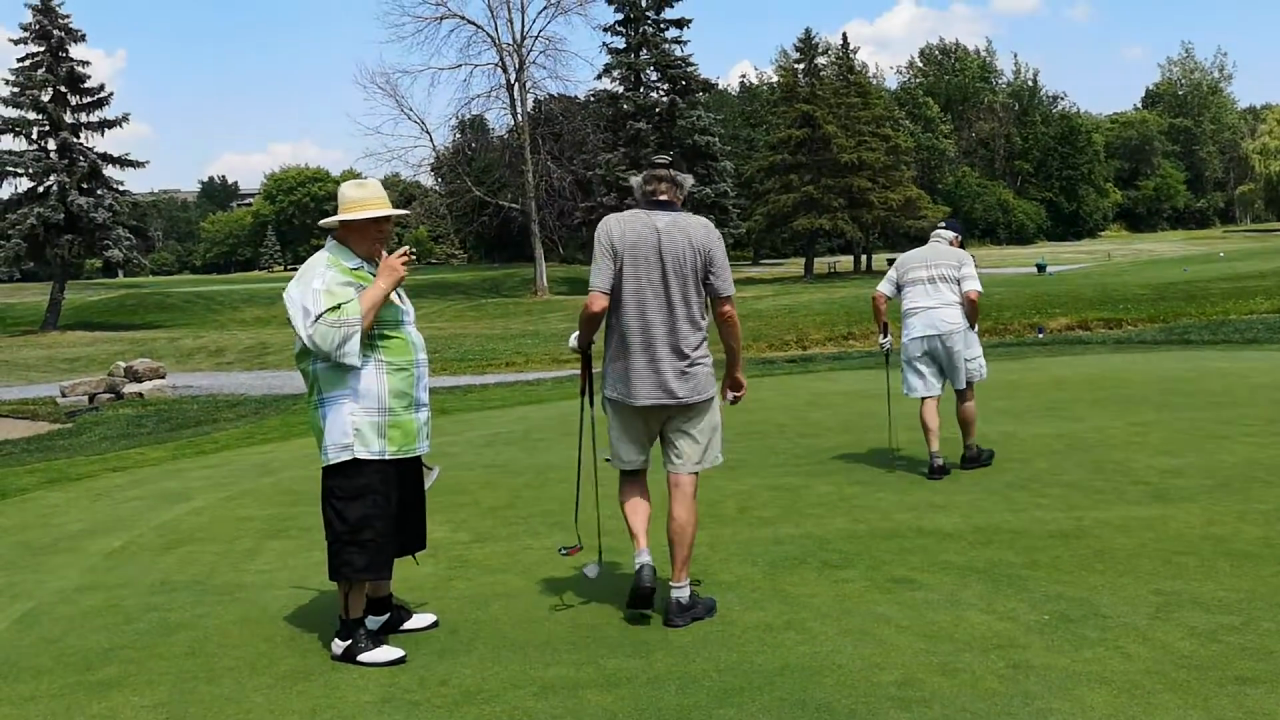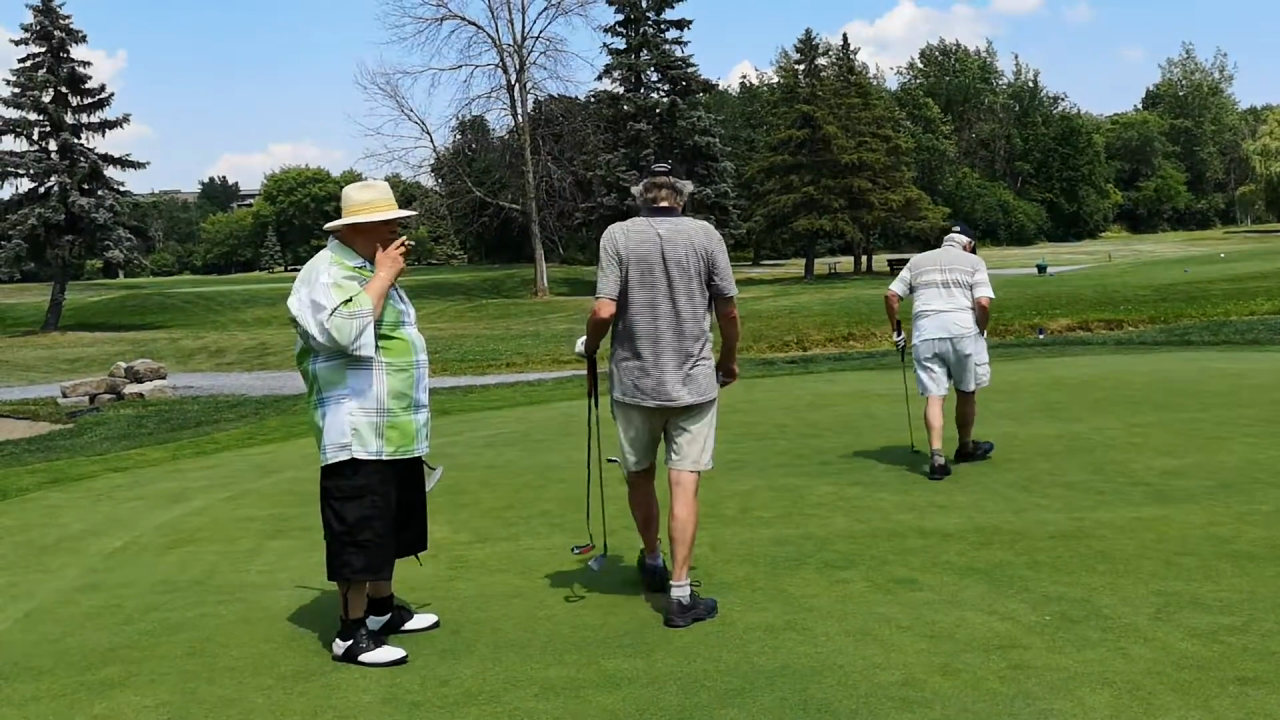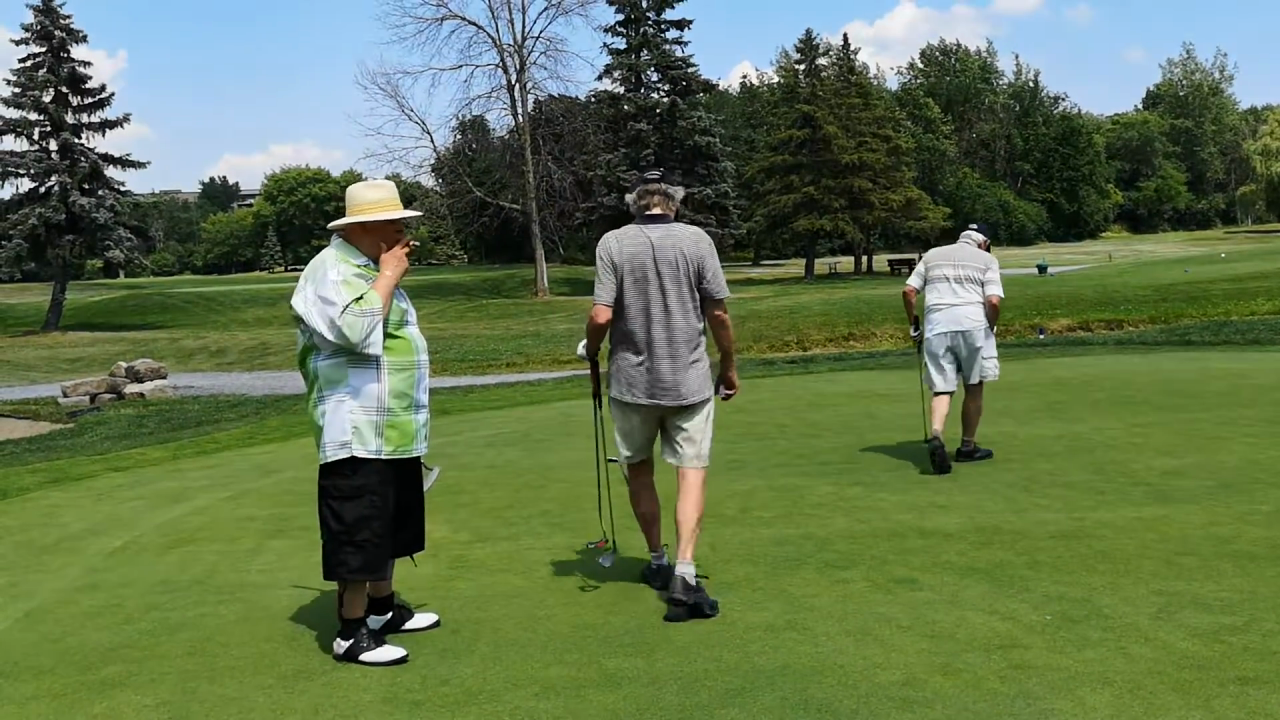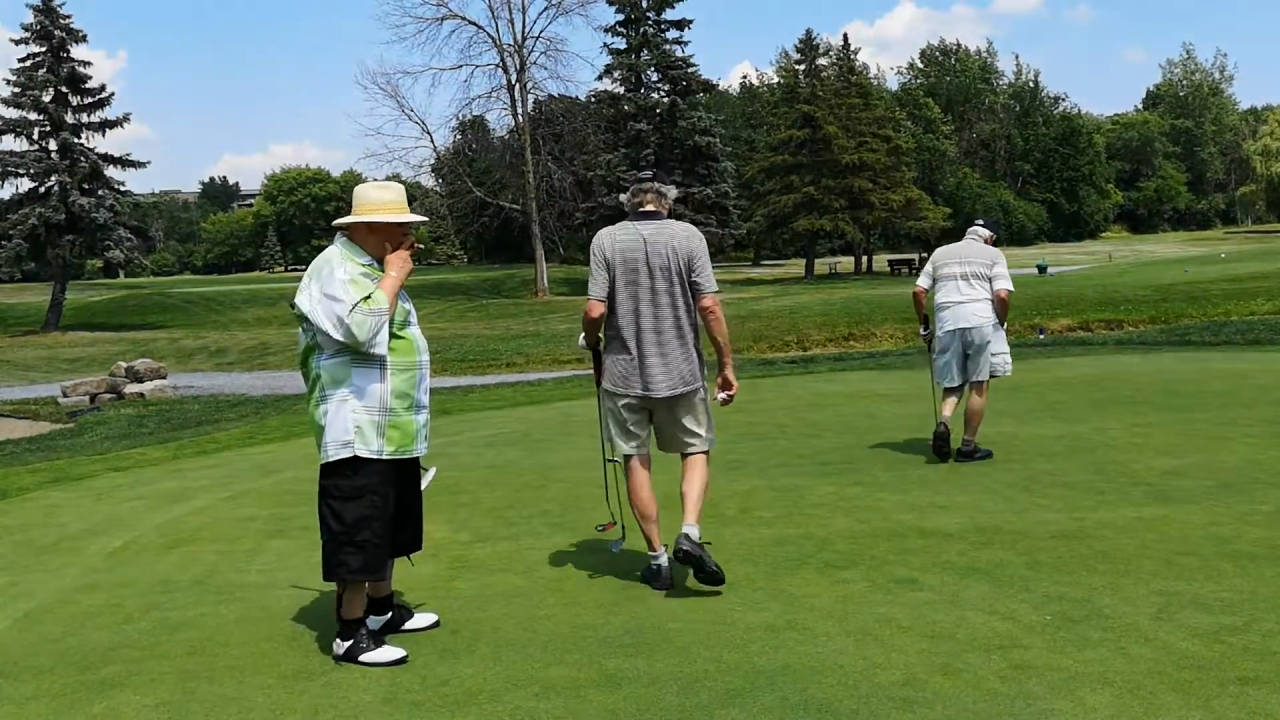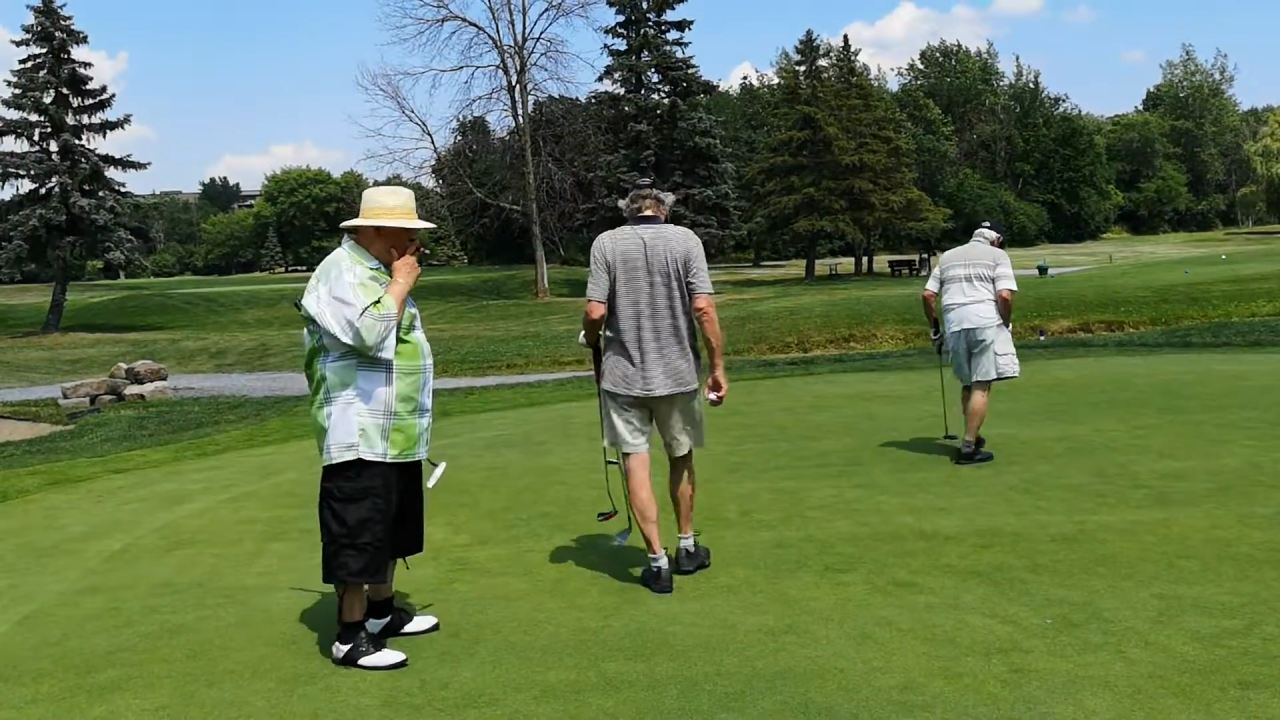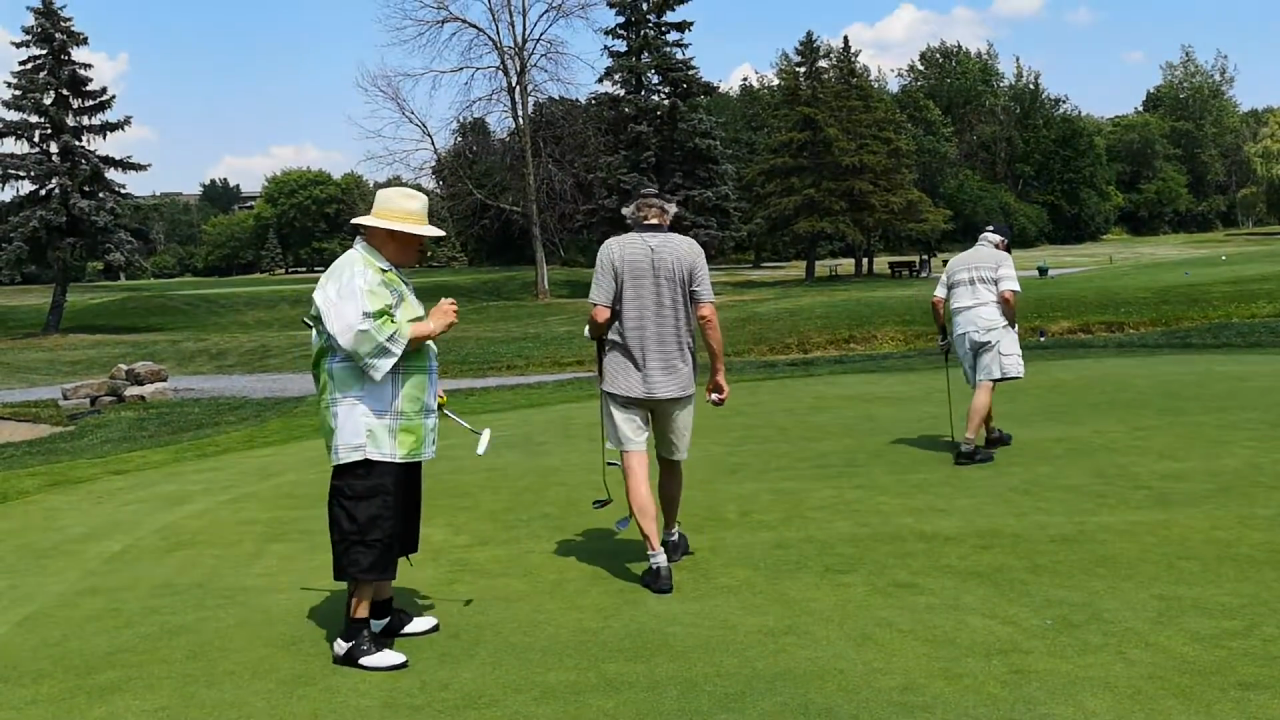
dt=0.2s
person 1, frame 1
left shoulder: (372, 268)
right shoulder: (324, 272)
right elbow: (332, 334)
right wrist: (383, 286)
left hip: (393, 429)
right hip: (356, 431)
left knee: (387, 524)
right knee: (358, 530)
left ankle: (382, 608)
right ankle: (351, 633)
person 1, frame 2
left shoulder: (370, 269)
right shoulder: (327, 271)
right elbow: (348, 331)
right wrist: (383, 277)
left hip: (394, 429)
right hip: (356, 430)
left knee: (388, 523)
right knee: (359, 529)
left ankle: (382, 609)
right ankle: (352, 633)
person 1, frame 3
left shoulder: (372, 269)
right shoulder: (331, 269)
right elbow: (357, 330)
right wrist: (389, 277)
left hip: (394, 429)
right hip: (356, 430)
left knee: (389, 523)
right knee: (358, 529)
left ankle: (383, 608)
right ankle: (352, 632)
person 1, frame 4
left shoulder: (372, 267)
right shoulder: (335, 268)
right elbow: (365, 329)
right wrist: (394, 277)
left hip: (394, 428)
right hip: (357, 430)
left knee: (389, 523)
right knee: (358, 529)
left ankle: (382, 608)
right ankle: (351, 633)
person 1, frame 5
left shoulder: (376, 270)
right shoulder: (342, 272)
right elbow: (372, 333)
right wrist: (402, 283)
left hip: (394, 430)
right hip: (360, 431)
left knee: (389, 525)
right knee: (358, 531)
left ankle: (382, 611)
right ankle: (350, 636)
person 1, frame 6
left shoulder: (385, 273)
right shoulder: (353, 274)
right elbow: (372, 343)
right wrist: (430, 326)
left hip: (397, 429)
right hip: (368, 430)
left knee: (393, 525)
right knee: (368, 528)
left ankle: (382, 612)
right ankle: (354, 635)
person 2, frame 1
left shoulder: (613, 227)
right shoulder: (703, 231)
left elbow: (596, 305)
right elbow: (725, 311)
left wrist: (582, 340)
right wrist: (735, 369)
left hip: (627, 380)
right hip: (690, 381)
left knee: (632, 474)
right knee: (682, 485)
left ankle: (642, 560)
right ankle: (680, 596)
person 2, frame 2
left shoulder: (617, 235)
right shoulder: (705, 234)
left elbow: (604, 311)
right elbow: (728, 311)
left wrist: (589, 345)
right wrist: (729, 359)
left hip: (634, 381)
right hip: (692, 380)
left knee: (640, 475)
right knee: (684, 484)
left ankle: (653, 564)
right ankle: (680, 594)
person 2, frame 3
left shoulder: (612, 243)
right shoulder: (697, 239)
left elbow: (601, 316)
right elbow: (718, 314)
left wrist: (590, 348)
right wrist: (728, 368)
left hip: (631, 381)
right hip: (688, 381)
left knee: (639, 471)
right knee: (691, 475)
left ankle: (658, 562)
right ankle: (684, 575)
person 2, frame 4
left shoulder: (606, 239)
right shoulder: (688, 235)
left elbow: (595, 311)
right elbow: (709, 307)
left wrist: (590, 340)
right wrist: (726, 365)
left hip: (624, 374)
right hip: (681, 373)
left knee: (637, 464)
right knee: (695, 452)
left ankle: (657, 560)
right ankle: (690, 534)
person 2, frame 5
left shoulder: (606, 243)
right shoulder: (686, 240)
left elbow: (596, 313)
right elbow: (704, 308)
left wrist: (590, 337)
right wrist: (717, 366)
left hip: (623, 374)
right hip: (678, 373)
left knee: (637, 465)
right knee: (682, 459)
left ankle: (658, 563)
right ankle: (686, 546)
person 2, frame 6
left shoulder: (613, 248)
right shoulder: (689, 249)
left elbow: (601, 316)
right elbow: (707, 315)
left wrist: (594, 333)
right wrist: (718, 370)
left hip: (625, 376)
right hip: (676, 377)
left knee: (636, 466)
right knee: (671, 460)
left ankle: (657, 560)
right ankle: (670, 538)
person 3, frame 1
left shoulder: (904, 259)
right shoulder: (960, 256)
left elbow: (879, 296)
right elbow: (972, 297)
left wrist: (883, 331)
right wrist: (971, 326)
left hip: (915, 333)
right hip: (952, 329)
left knee: (929, 396)
right knee: (965, 392)
left ankle: (936, 459)
right ankle: (970, 451)
person 3, frame 2
left shoulder: (917, 261)
right shoulder: (974, 261)
left elbow: (891, 296)
right elbow: (983, 303)
left wrist: (896, 330)
right wrist: (980, 331)
left hip: (926, 335)
right hip: (962, 332)
left knee: (934, 397)
right knee: (966, 392)
left ankle: (937, 458)
right ankle: (966, 447)
person 3, frame 3
left shoulder: (932, 255)
right shoulder: (987, 259)
left elbow: (909, 291)
right elbow: (993, 301)
left wrist: (914, 325)
right wrist: (990, 327)
left hip: (937, 328)
right hip: (972, 326)
left knee: (942, 390)
right knee: (974, 387)
left ankle: (936, 436)
right ankle: (967, 447)
person 3, frame 4
left shoulder: (940, 254)
right shoulder: (993, 254)
left elbow: (918, 291)
right elbow: (1002, 296)
left wrist: (924, 324)
right wrist: (1000, 323)
left hip: (947, 325)
right hip: (981, 323)
left knee: (953, 384)
right knee: (979, 385)
left ankle: (944, 423)
right ankle: (968, 446)
person 3, frame 5
left shoulder: (947, 256)
right shoulder: (998, 255)
left elbow: (928, 295)
right elbow: (1005, 295)
left wrist: (934, 327)
right wrist: (1006, 324)
left hip: (955, 326)
right hip: (986, 324)
left knee: (970, 383)
right knee: (981, 386)
left ankle: (971, 437)
right ankle: (968, 447)
person 3, frame 6
left shoulder: (954, 262)
right shoulder: (1001, 257)
left elbow: (937, 301)
right elbow: (1007, 296)
left wrist: (942, 333)
right wrist: (1012, 325)
left hip: (962, 329)
right hip: (992, 325)
left knee: (980, 385)
right knee: (985, 386)
left ankle: (992, 434)
right ankle: (968, 446)
